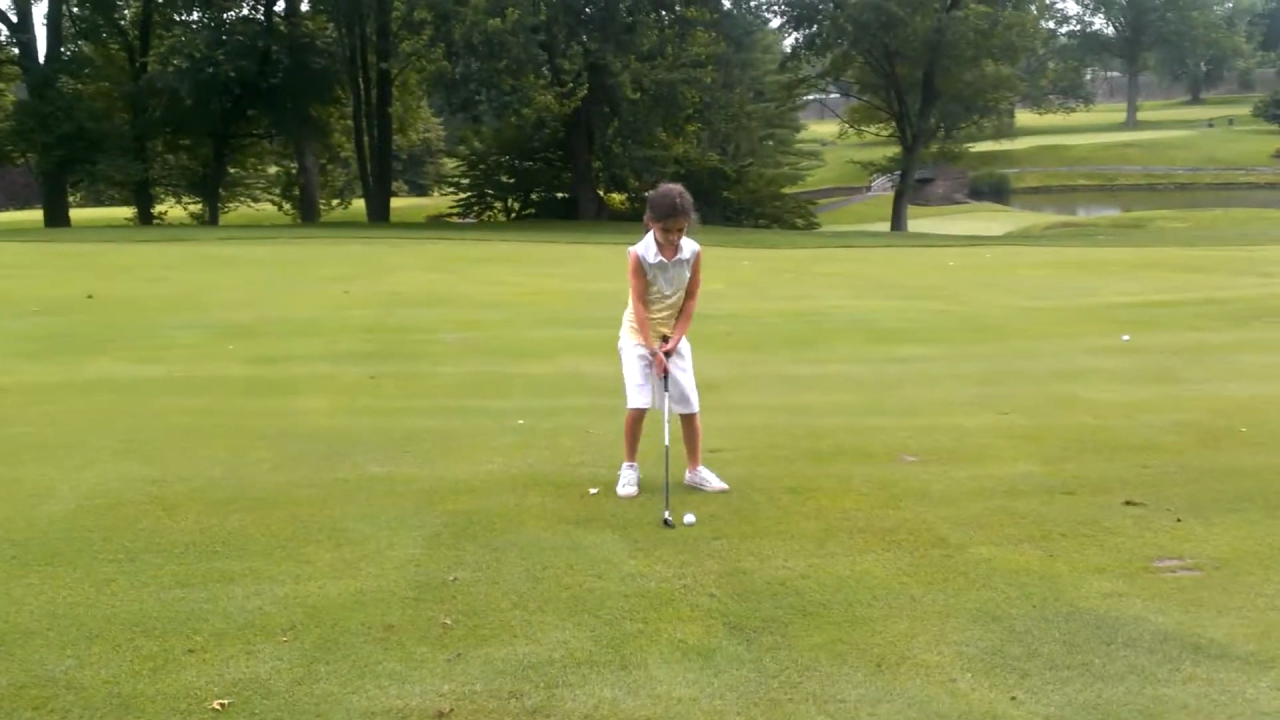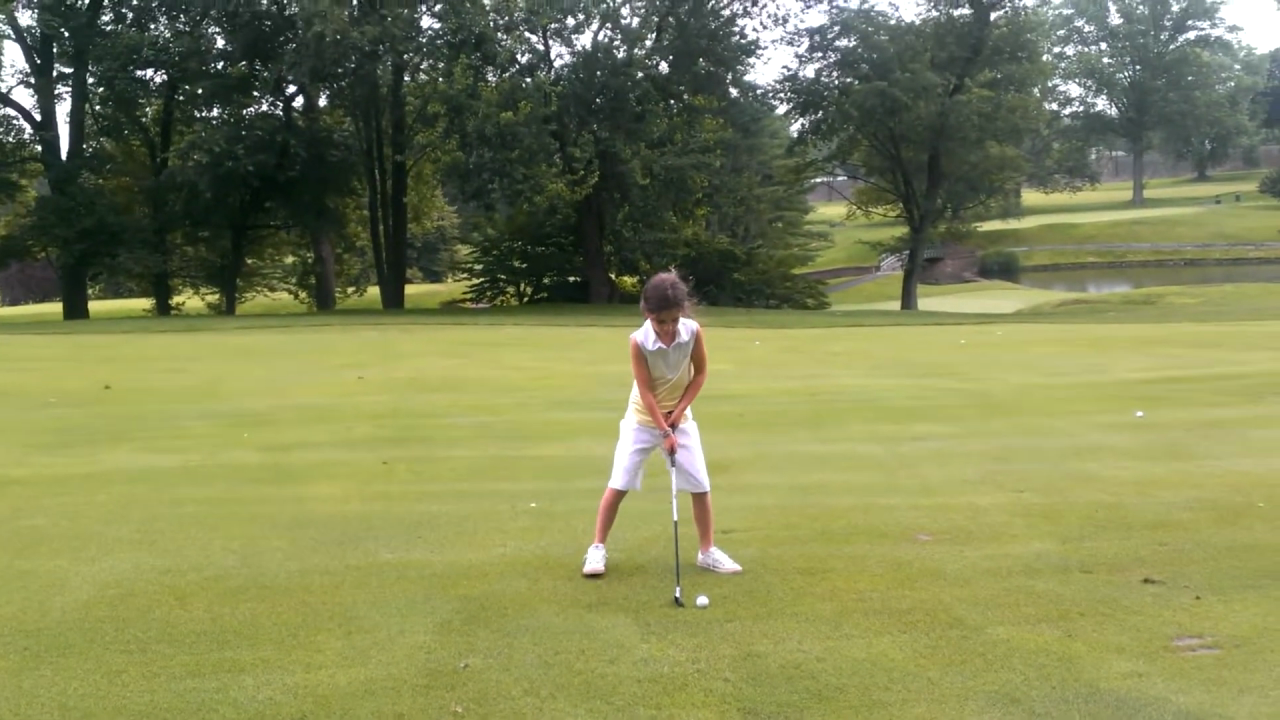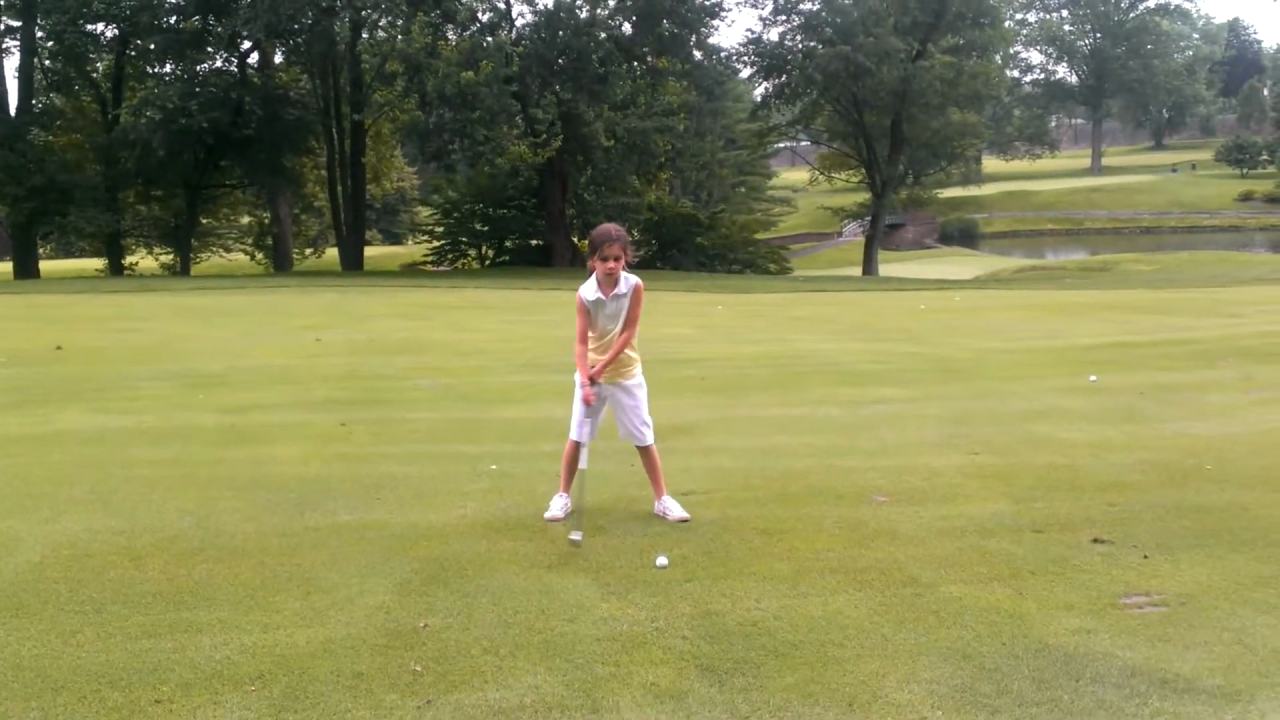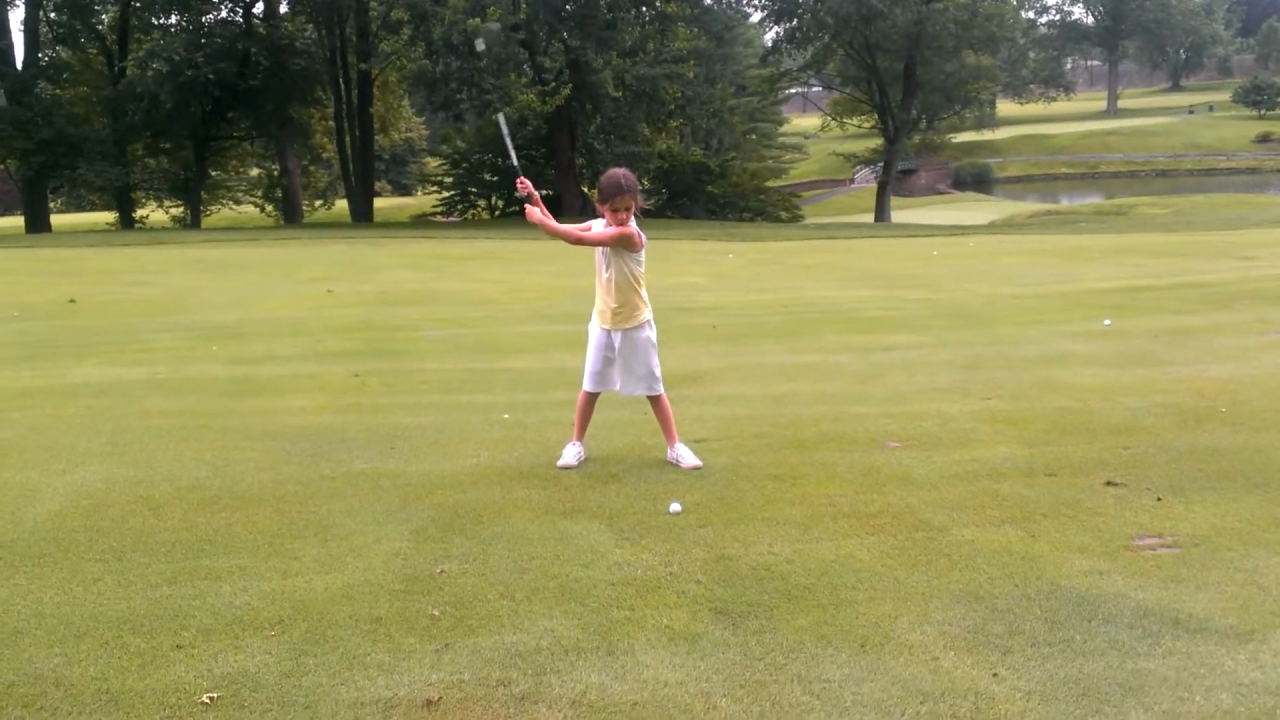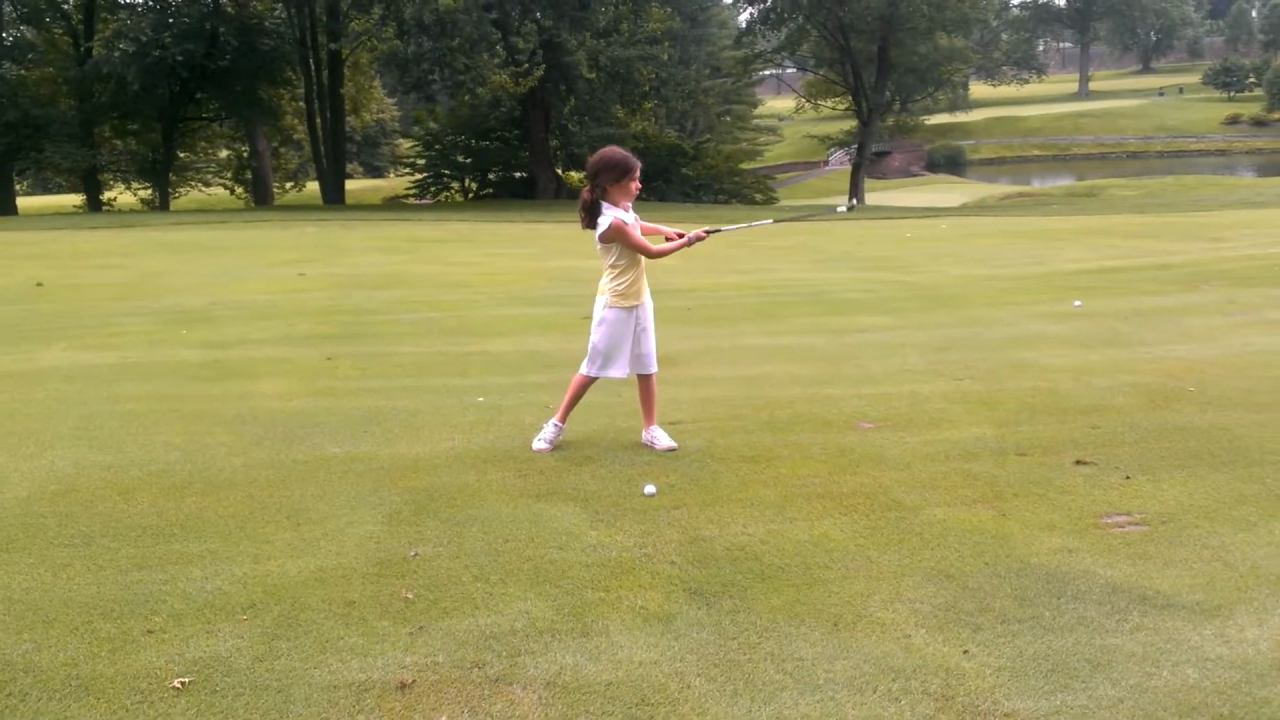
dt=1s
person 1, frame 1
left shoulder: (693, 251)
right shoulder: (639, 254)
left elbow: (691, 298)
right elbow: (639, 304)
left wrist: (675, 339)
right wrist: (652, 349)
left hip: (674, 338)
right hip: (639, 337)
left knee: (689, 405)
right knee: (638, 404)
left ankle: (695, 469)
right ankle: (629, 467)
person 1, frame 2
left shoulder: (693, 332)
right shoulder: (638, 341)
left elbow: (700, 373)
right elbow: (646, 391)
left wrist: (679, 411)
right wrist: (663, 431)
left hip: (680, 418)
right hip: (642, 420)
left knee: (700, 485)
right knee: (618, 484)
left ankle: (707, 551)
right ankle: (597, 547)
person 1, frame 3
left shoulder: (634, 286)
right shoulder: (585, 294)
left elbow: (628, 333)
right elbow: (581, 342)
left wrist: (604, 368)
right wrist: (585, 380)
left hip: (626, 374)
right hip: (591, 372)
left knee: (644, 438)
right knee: (577, 436)
left ankle: (662, 499)
right ankle: (563, 496)
person 1, frame 4
left shoulder: (630, 234)
right shoulder: (599, 226)
left elbow: (576, 239)
right elbow: (562, 229)
left wrist: (539, 220)
right wrist: (536, 200)
left hip: (635, 324)
right hip: (603, 322)
left knee: (653, 387)
right knee: (591, 385)
left ankle: (674, 446)
right ankle: (576, 444)
person 1, frame 5
left shoulder: (623, 208)
right shoulder: (613, 223)
right elbow: (649, 251)
left wrist: (665, 229)
right wrist: (687, 241)
left hip: (639, 301)
right hip: (616, 305)
left knee: (646, 367)
right knee: (593, 368)
left ankle: (650, 428)
right ankle: (557, 424)
